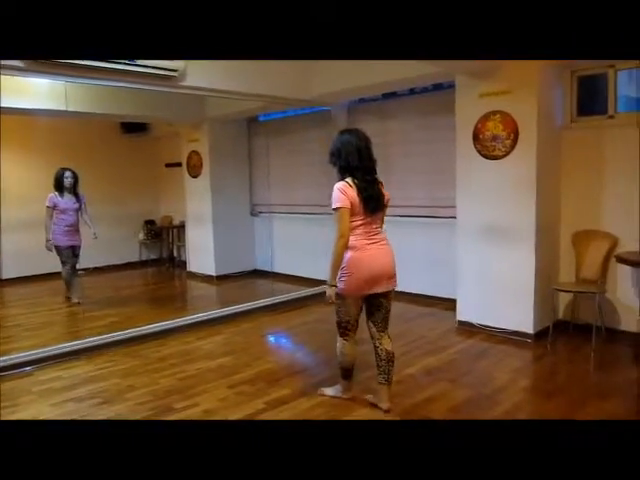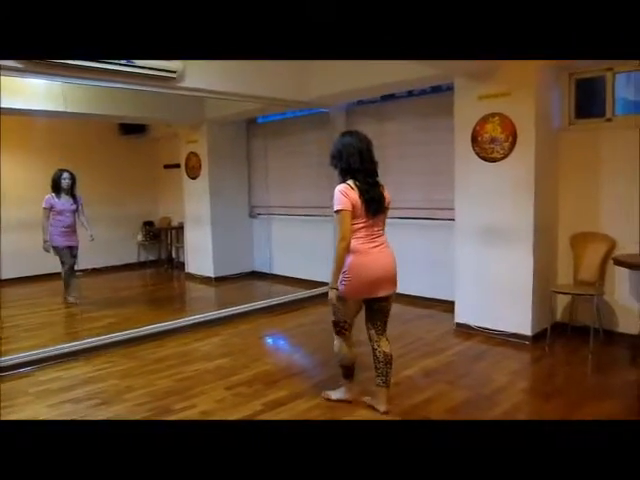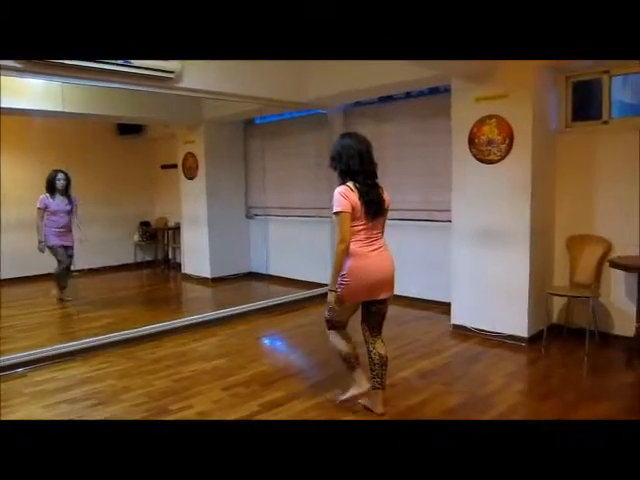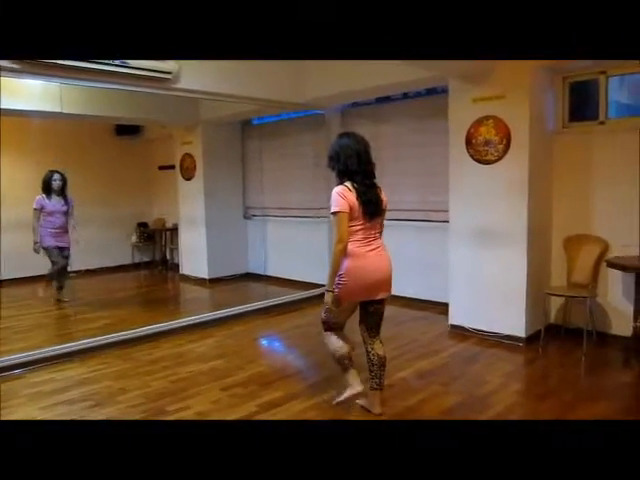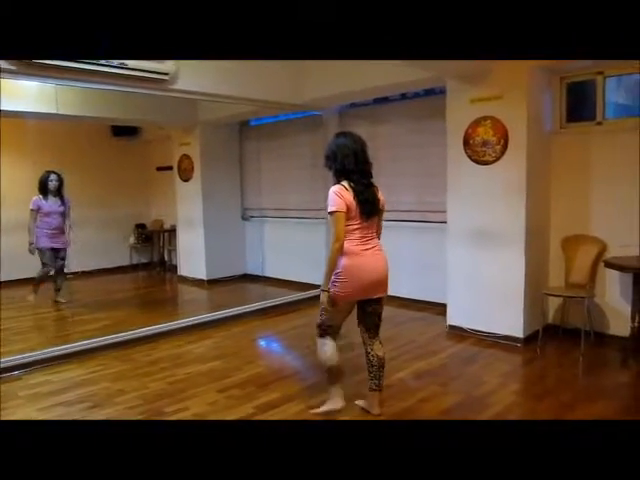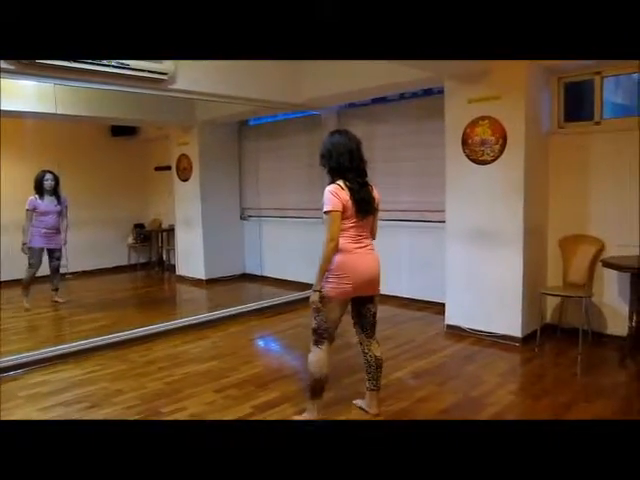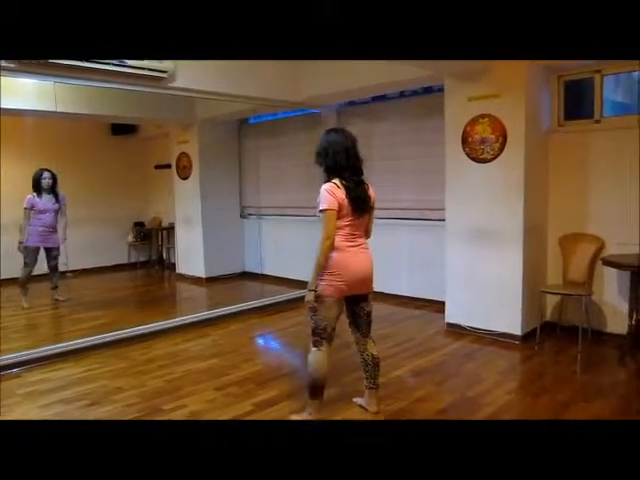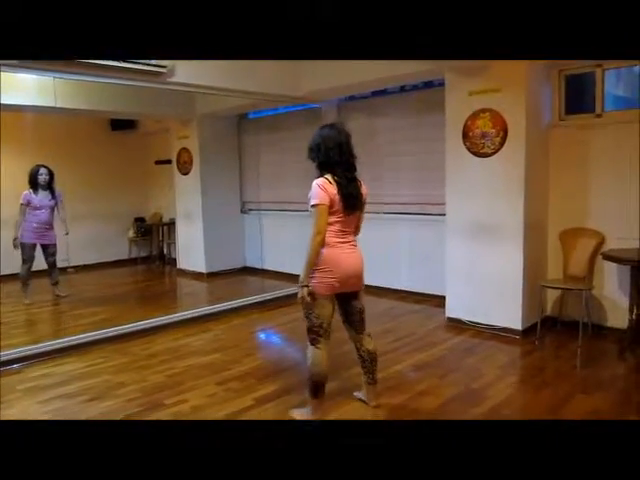
dt=0.1s
person 1, frame 1
left shoulder: (343, 188)
right shoulder: (379, 187)
left elbow: (343, 237)
left wrist: (331, 280)
left hip: (358, 265)
right hip: (384, 261)
left knee: (346, 331)
right knee: (380, 331)
left ankle: (345, 388)
right ankle: (383, 396)
person 1, frame 2
left shoulder: (344, 191)
right shoulder: (380, 190)
left elbow: (344, 240)
left wrist: (333, 283)
left hip: (360, 267)
right hip: (386, 263)
left knee: (341, 328)
right knee: (378, 332)
left ankle: (349, 386)
right ankle: (381, 397)
person 1, frame 3
left shoulder: (343, 193)
right shoulder: (380, 192)
left elbow: (343, 242)
left wrist: (333, 286)
left hip: (359, 270)
right hip: (384, 266)
left knee: (333, 325)
right knee: (374, 334)
left ankle: (359, 381)
right ankle: (376, 399)
person 1, frame 4
left shoulder: (341, 193)
right shoulder: (378, 192)
left elbow: (341, 243)
left wrist: (330, 286)
left hip: (356, 270)
right hip: (382, 267)
left knee: (330, 327)
right knee: (372, 335)
left ankle: (353, 382)
right ankle: (375, 399)
person 1, frame 5
left shoulder: (338, 192)
right shoulder: (375, 191)
left elbow: (338, 242)
left wrist: (325, 286)
left hip: (352, 270)
right hip: (378, 266)
left knee: (325, 332)
right knee: (372, 336)
left ankle: (336, 395)
right ankle: (374, 400)
person 1, frame 6
left shoulder: (334, 191)
right shoulder: (369, 190)
left elbow: (332, 241)
left wrist: (317, 285)
left hip: (344, 270)
right hip: (370, 266)
left knee: (321, 340)
right knee: (368, 336)
left ankle: (313, 410)
right ankle: (372, 400)
person 1, frame 7
left shoulder: (330, 189)
right shoulder: (365, 188)
left elbow: (328, 240)
left wrist: (313, 284)
left hip: (337, 269)
right hip: (363, 265)
left knee: (320, 341)
right knee: (364, 335)
left ankle: (313, 411)
right ankle: (371, 398)
person 1, frame 8
left shoulder: (322, 185)
right shoulder: (358, 185)
left elbow: (319, 236)
left wrist: (304, 280)
left hip: (327, 266)
right hip: (353, 262)
left knee: (317, 339)
right knee: (358, 330)
left ankle: (315, 408)
right ankle: (371, 391)
person 2, frame 1
left shoulder: (79, 197)
right shoulder: (53, 197)
left elbow: (84, 214)
right elbow: (48, 219)
left wrist: (92, 228)
right wrist: (48, 238)
left hip: (75, 234)
right hip: (60, 235)
left knee: (73, 264)
right knee: (67, 265)
left ankle: (68, 292)
right ankle: (73, 294)
person 2, frame 2
left shoulder: (76, 198)
right shoulder: (50, 199)
left elbow: (81, 216)
right elbow: (45, 220)
left wrist: (89, 230)
right wrist: (46, 239)
left hip: (72, 235)
right hip: (57, 235)
left knee: (71, 264)
right knee: (67, 263)
left ankle: (68, 293)
right ankle: (68, 292)
person 2, frame 3
left shoulder: (71, 199)
right shoulder: (44, 199)
left elbow: (74, 217)
right elbow: (40, 220)
left wrist: (80, 232)
right wrist: (40, 240)
left hip: (67, 236)
right hip: (52, 236)
left knee: (68, 264)
right knee: (63, 262)
left ankle: (62, 292)
right ankle: (56, 286)
person 2, frame 4
left shoulder: (67, 199)
right shoulder: (41, 200)
left elbow: (70, 219)
right elbow: (35, 221)
right wrist: (36, 240)
left hip: (63, 236)
right hip: (47, 236)
left knee: (64, 265)
right knee: (57, 264)
left ankle: (59, 293)
person 2, frame 5
left shoulder: (64, 200)
right shoulder: (37, 200)
left elbow: (67, 219)
right elbow: (32, 222)
left wrist: (67, 235)
right wrist: (31, 241)
left hip: (59, 237)
right hip: (43, 237)
left knee: (60, 267)
right knee: (48, 266)
left ankle: (57, 294)
right ankle: (34, 290)
person 2, frame 6
left shoulder: (61, 199)
right shoulder: (33, 200)
left elbow: (64, 219)
right elbow: (28, 222)
left wrist: (64, 235)
right wrist: (25, 241)
left hip: (55, 237)
right hip: (38, 237)
left knee: (55, 267)
right knee: (33, 267)
left ankle: (55, 295)
right ankle: (25, 297)
person 2, frame 7
left shoulder: (59, 198)
right shoulder: (31, 198)
left elbow: (63, 217)
right elbow: (25, 220)
left wrist: (63, 232)
right wrist: (21, 240)
left hip: (52, 236)
right hip: (34, 235)
left knee: (53, 265)
right knee: (28, 266)
left ankle: (55, 293)
right ankle: (24, 297)
person 2, frame 8
left shoulder: (55, 194)
right shoulder: (27, 195)
left elbow: (61, 211)
right elbow: (21, 216)
left wrist: (65, 226)
right wrist: (16, 236)
left hip: (48, 232)
right hip: (30, 232)
left knee: (52, 262)
right knee: (27, 264)
left ankle: (56, 289)
right ankle: (26, 295)
